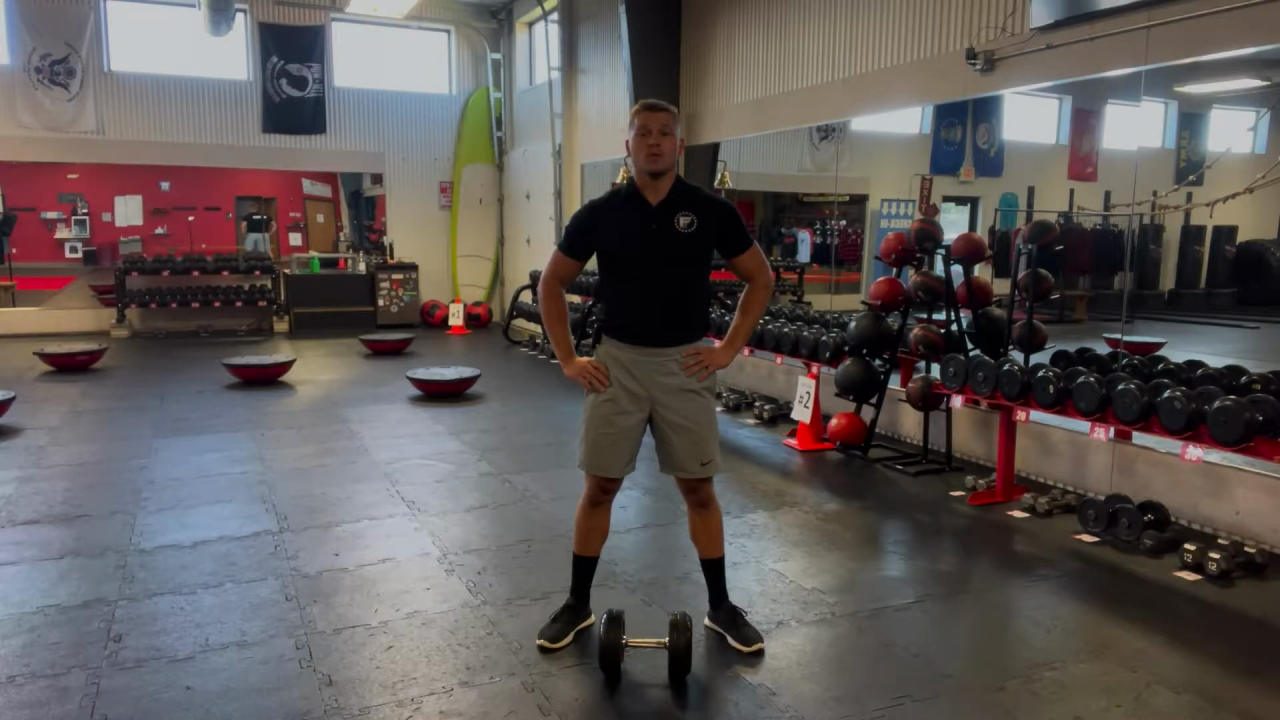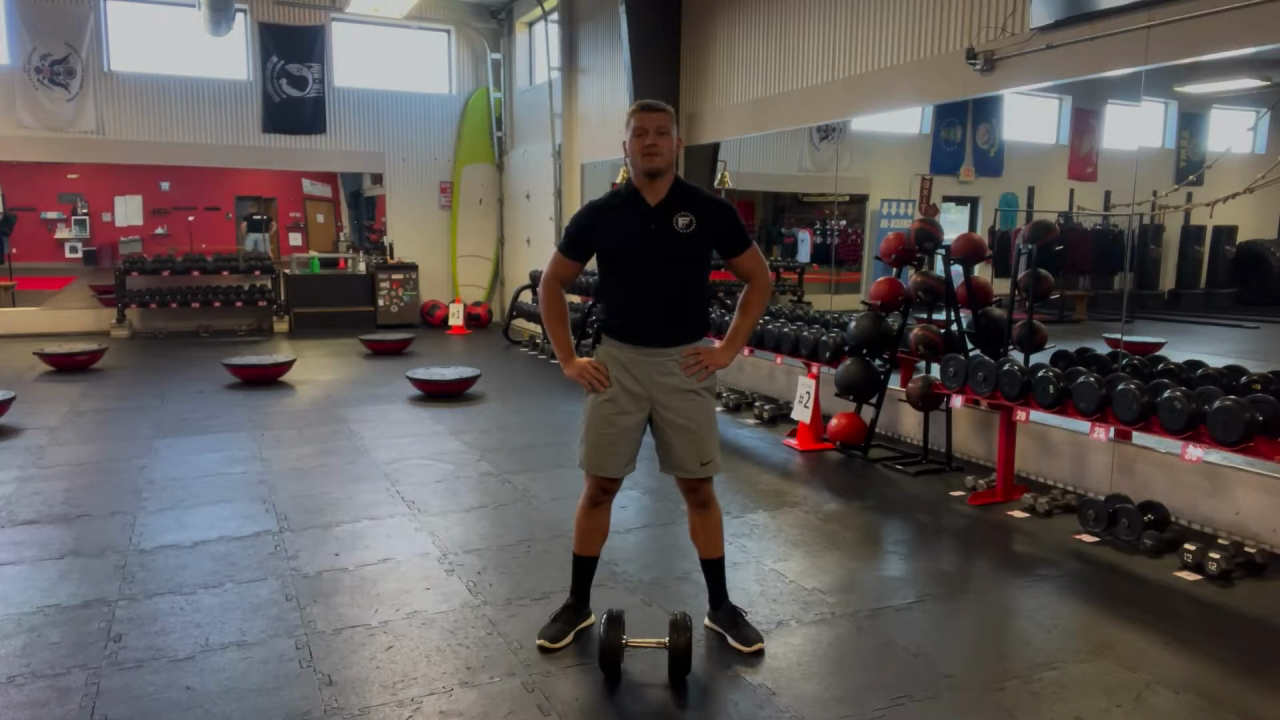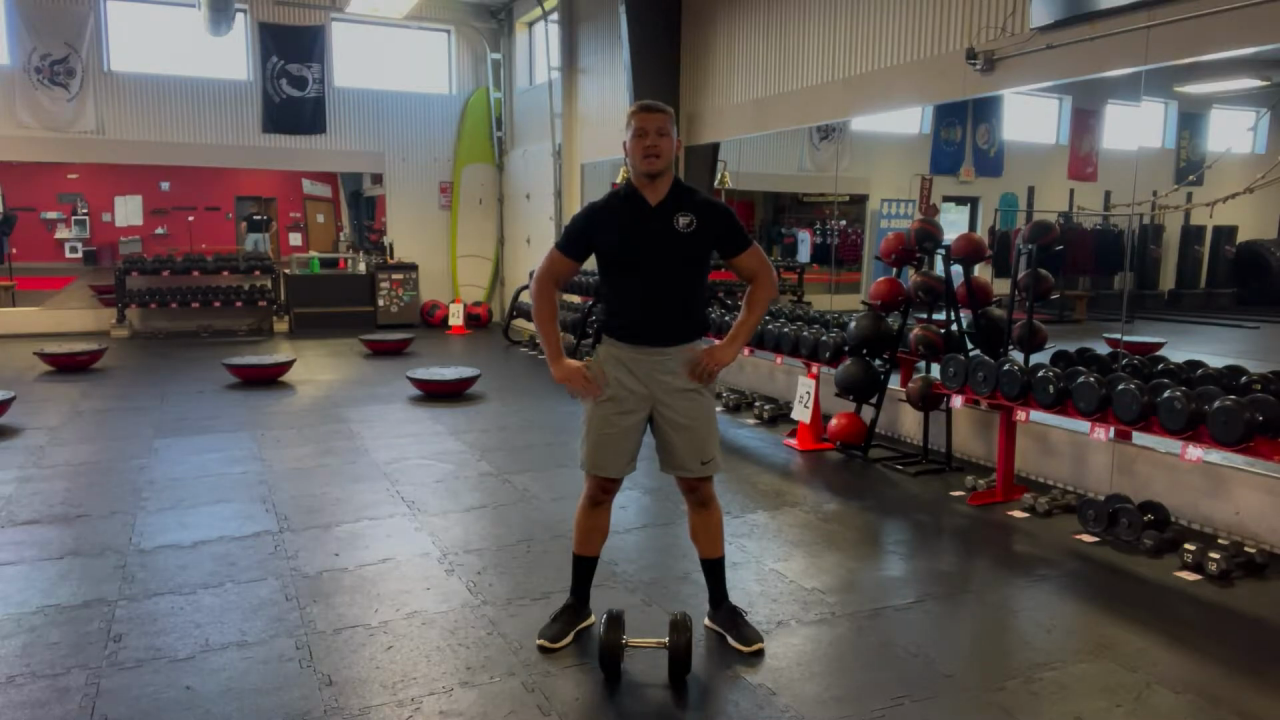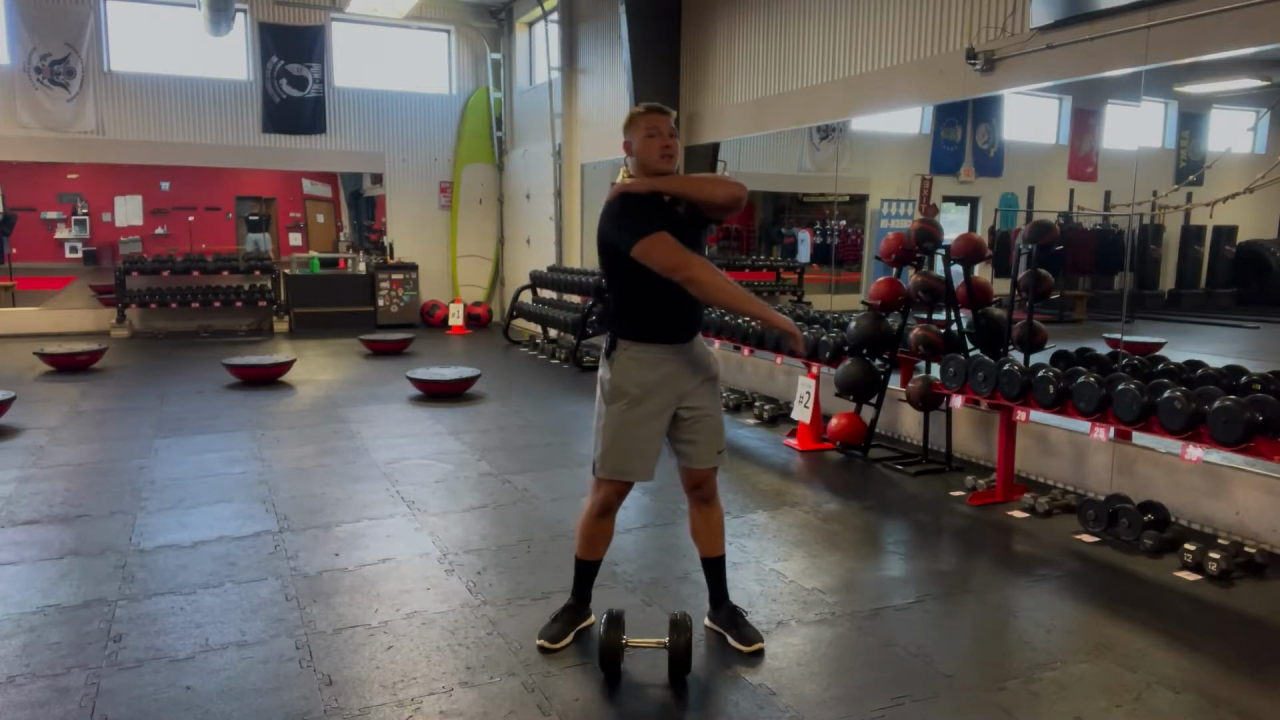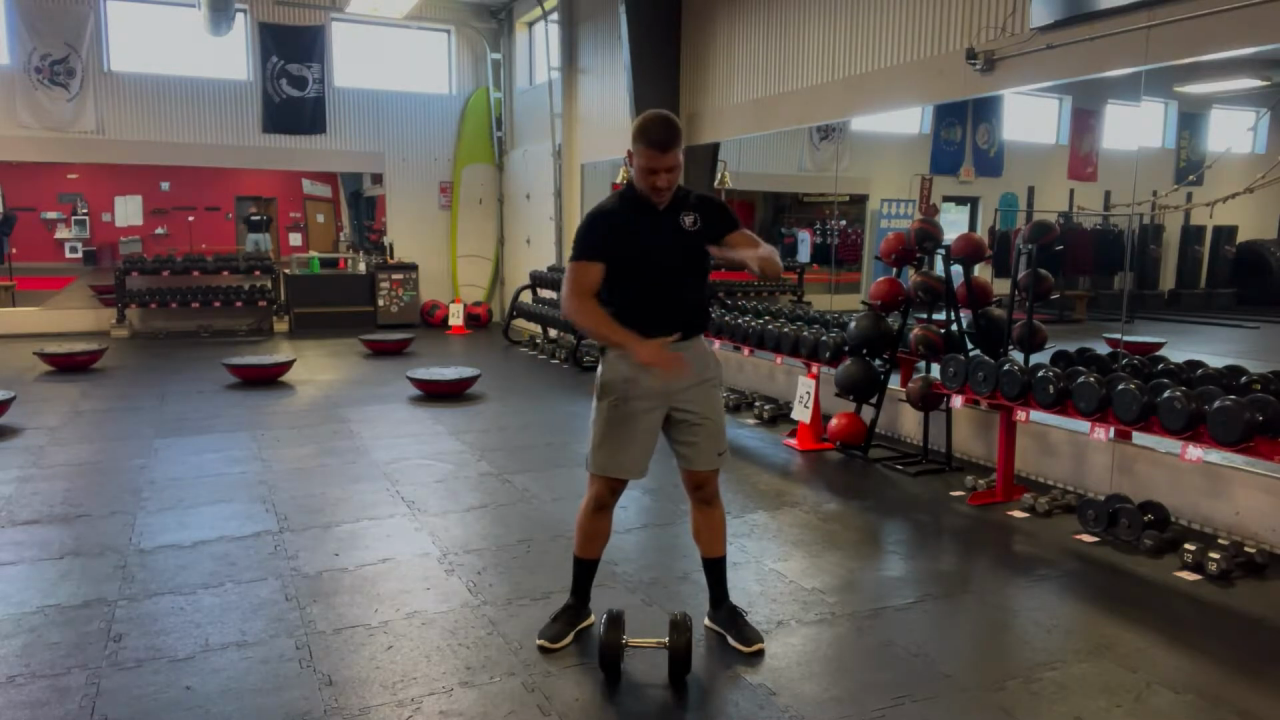
dt=1s
person 1, frame 1
left shoulder: (710, 210)
right shoulder: (600, 213)
left elbow: (761, 279)
right elbow: (551, 282)
left wrist: (729, 348)
right wrist: (568, 358)
left hip: (685, 364)
right hip: (618, 362)
left knee: (699, 488)
right knee: (599, 486)
left ankle: (720, 607)
right ankle: (577, 604)
person 1, frame 2
left shoulder: (709, 211)
right shoulder: (600, 214)
left elbow: (759, 279)
right elbow: (552, 284)
left wrist: (728, 348)
right wrist: (568, 358)
left hip: (684, 364)
right hip: (617, 363)
left knee: (699, 489)
right knee: (599, 486)
left ankle: (720, 606)
right ankle: (577, 604)
person 1, frame 3
left shoulder: (708, 212)
right shoulder: (600, 215)
left elbow: (763, 278)
right elbow: (546, 281)
left wrist: (733, 342)
right wrist: (557, 358)
left hip: (685, 365)
right hip: (618, 363)
left knee: (699, 489)
right knee: (599, 487)
left ankle: (720, 606)
right ankle: (577, 604)
person 1, frame 4
left shoulder: (686, 200)
right shoulder: (626, 209)
left elbow: (735, 195)
right elbow: (687, 271)
left wrist: (658, 183)
right wrist: (770, 316)
left hip: (692, 356)
right hip: (636, 362)
left knee: (703, 485)
right knee: (608, 492)
left ankle: (721, 605)
right ankle: (579, 604)
person 1, frame 5
left shoulder: (703, 209)
right shoulder: (607, 219)
left elbow: (767, 256)
right elbow: (576, 299)
left wrist: (756, 257)
right wrist: (632, 344)
left hip: (694, 361)
right hip: (629, 364)
left knee: (704, 486)
right knee: (603, 489)
left ankle: (720, 606)
right ankle: (578, 604)
